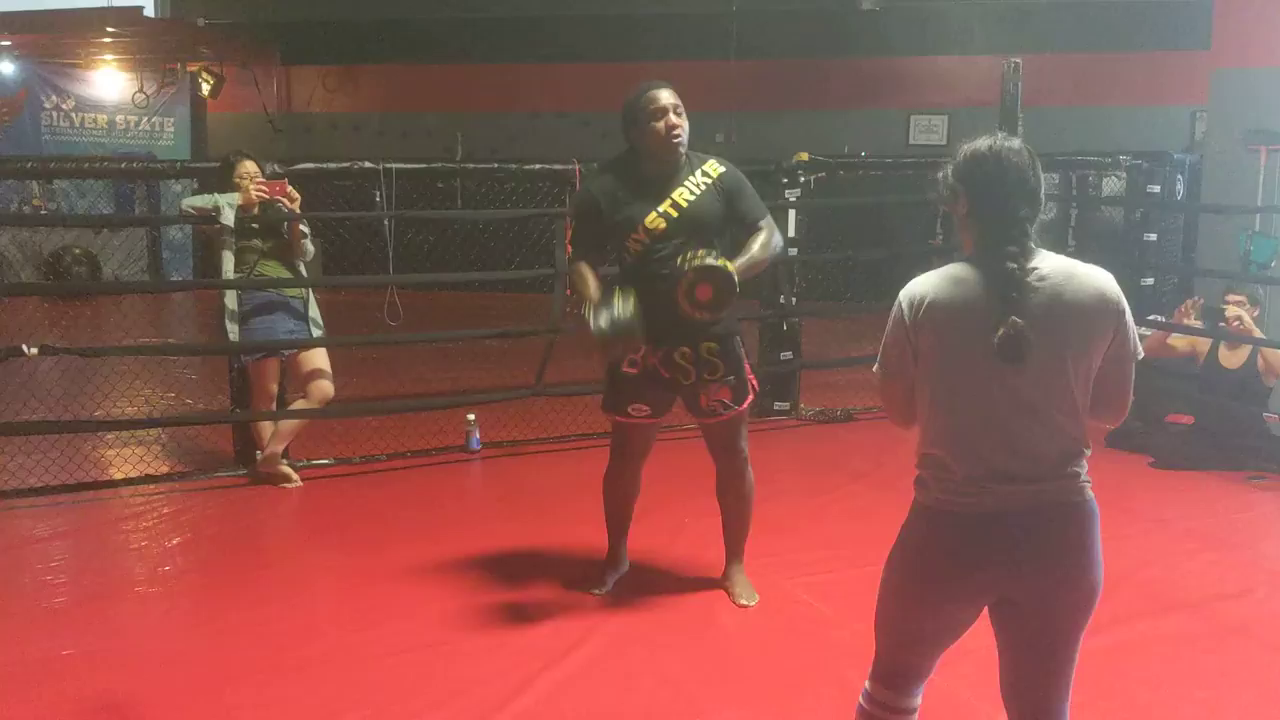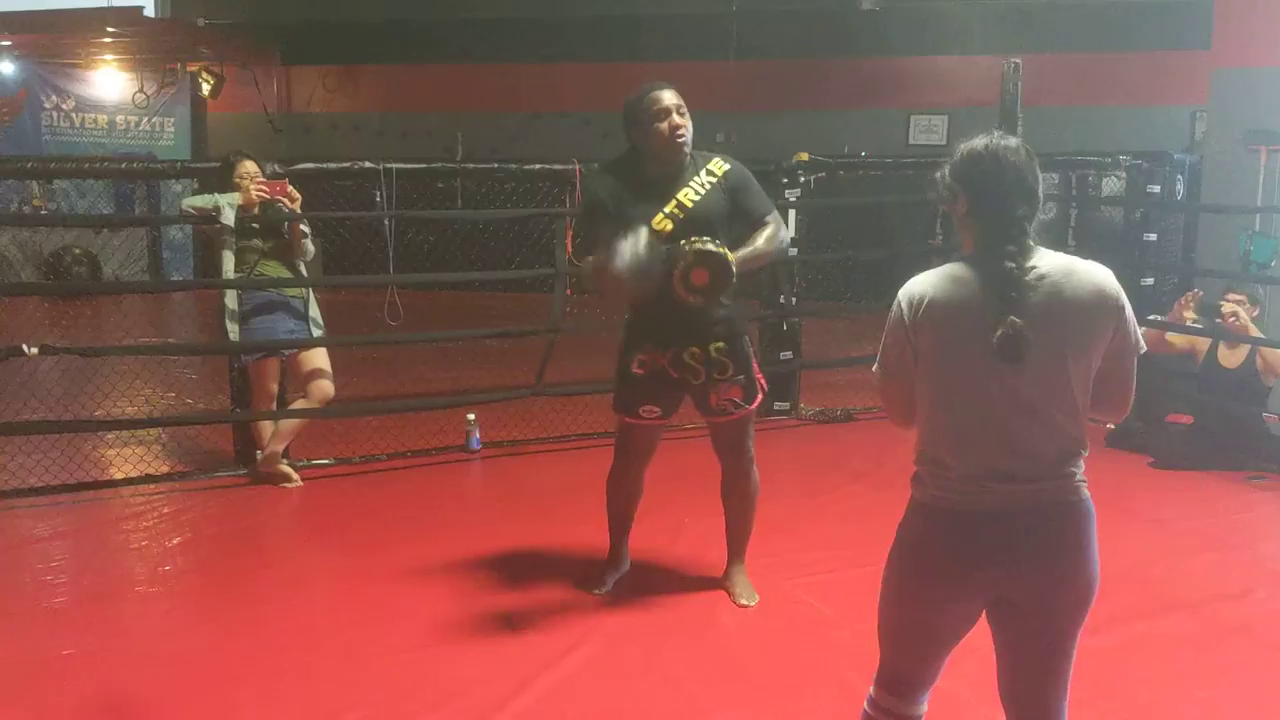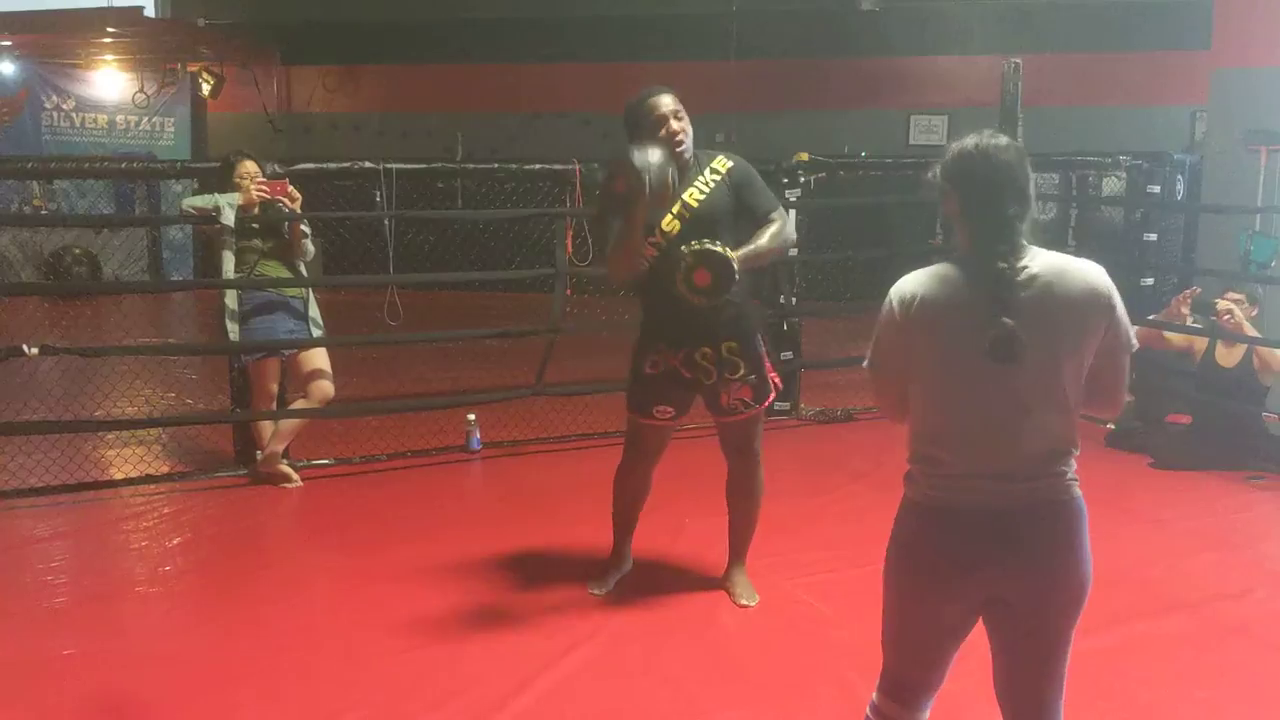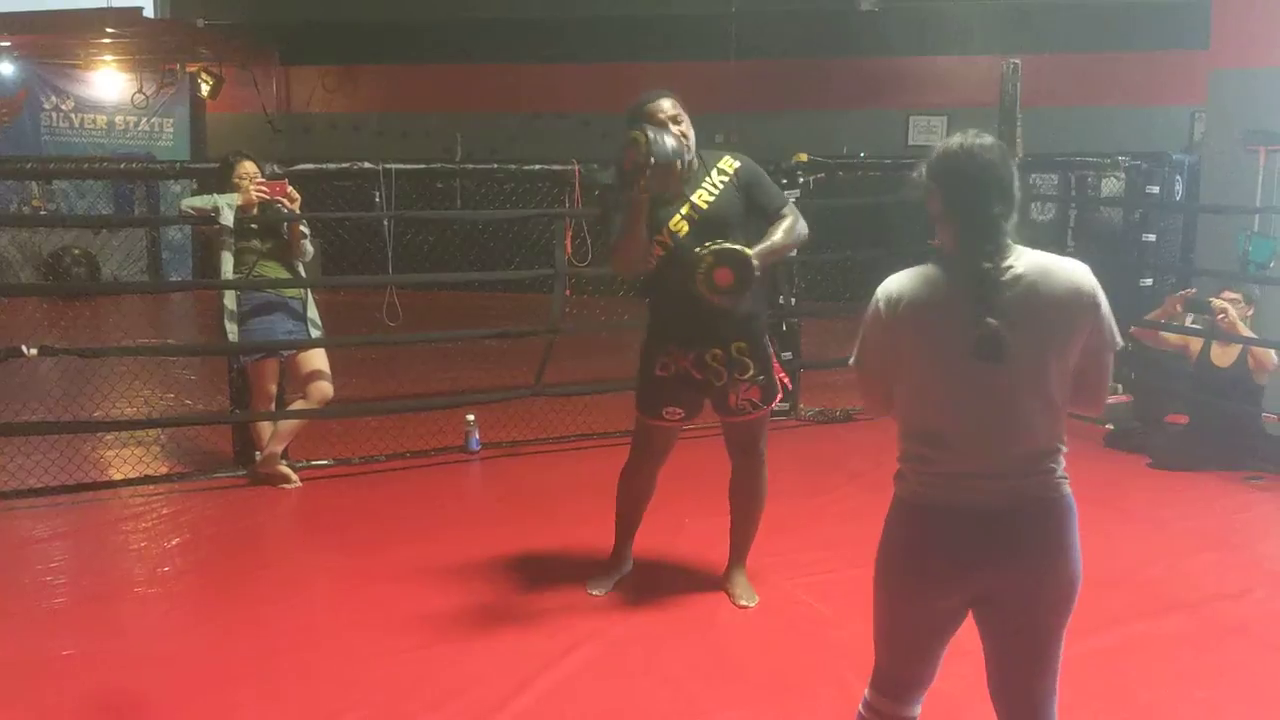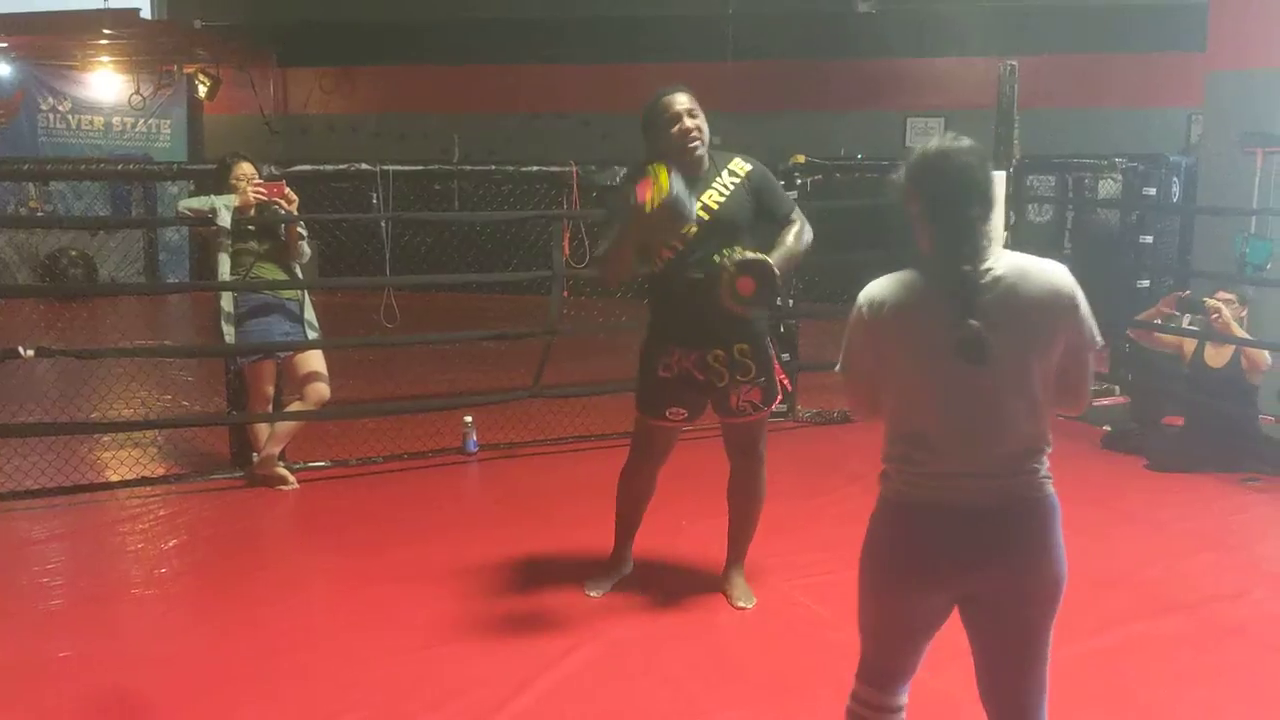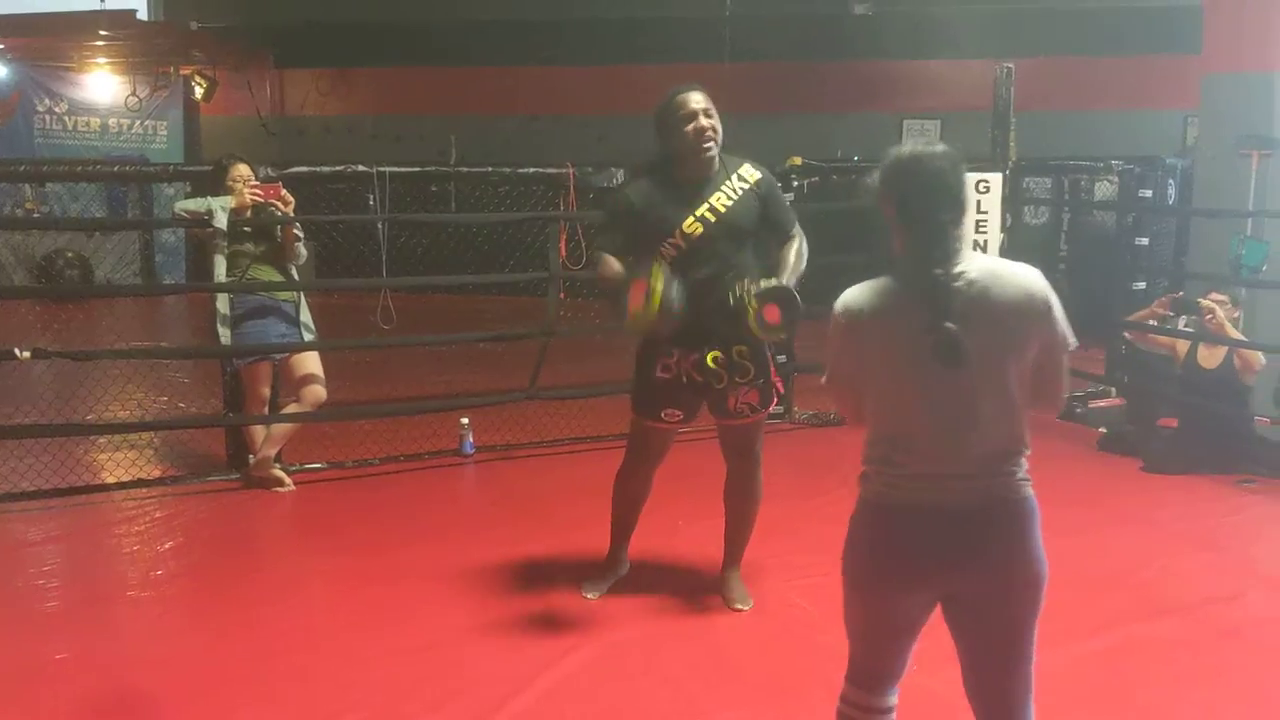
dt=0.1s
person 1, frame 1
left shoulder: (922, 297)
right shoulder: (1099, 292)
left elbow: (900, 411)
right elbow: (1112, 409)
left hip: (950, 529)
right hip: (1059, 531)
person 1, frame 2
left shoulder: (922, 296)
right shoulder: (1098, 289)
left elbow: (900, 410)
right elbow: (1114, 405)
left hip: (946, 528)
right hip: (1055, 530)
person 1, frame 3
left shoulder: (912, 296)
right shoulder: (1090, 286)
left elbow: (891, 405)
right elbow: (1109, 400)
left hip: (939, 527)
right hip: (1046, 529)
person 1, frame 4
left shoulder: (898, 296)
right shoulder: (1076, 285)
left elbow: (877, 401)
right elbow: (1092, 397)
left hip: (929, 525)
right hip: (1037, 526)
person 1, frame 5
left shoulder: (881, 301)
right shoulder: (1054, 285)
left elbow: (865, 404)
right elbow: (1074, 398)
left hip: (914, 527)
right hip: (1020, 526)
person 1, frame 6
left shoulder: (858, 308)
right shoulder: (1028, 289)
left elbow: (852, 409)
right elbow: (1050, 400)
left hip: (894, 527)
right hip: (999, 526)
person 2, frame 1
left shoulder: (719, 175)
right shoulder: (605, 189)
left elbow: (770, 238)
right elbow: (582, 260)
left wrist: (731, 273)
right wrist: (597, 308)
left hip: (711, 341)
right hip: (642, 345)
left knee: (732, 454)
right knee: (626, 453)
left ankle: (735, 565)
right ankle: (617, 555)
person 2, frame 2
left shoulder: (724, 173)
right shoulder: (610, 189)
left elbow: (776, 231)
right elbow: (598, 266)
left wrist: (733, 262)
right wrist: (614, 277)
left hip: (719, 340)
right hip: (650, 344)
left knee: (738, 453)
right knee: (630, 454)
left ankle: (736, 565)
right ankle: (617, 556)
person 2, frame 3
left shoulder: (729, 170)
right shoulder: (622, 193)
left elbow: (782, 229)
right elbow: (622, 272)
left wrist: (739, 258)
right wrist: (636, 211)
left hip: (733, 341)
right hip: (664, 345)
left knee: (744, 454)
right knee: (639, 454)
left ankle: (736, 566)
right ankle: (620, 556)
person 2, frame 4
left shoulder: (736, 171)
right shoulder: (634, 191)
left elbow: (795, 225)
right elbow: (627, 267)
left wrist: (754, 255)
right wrist: (642, 197)
left hip: (740, 341)
right hip: (672, 346)
left knee: (749, 454)
right knee: (646, 454)
left ankle: (737, 566)
right ankle: (621, 555)
person 2, frame 5
left shoulder: (746, 173)
left elbow: (798, 227)
right elbow: (610, 267)
left wrist: (772, 263)
right wrist: (638, 224)
left hip: (743, 344)
right hip: (673, 347)
left knee: (748, 455)
right knee: (646, 454)
left ankle: (734, 567)
right ankle: (620, 557)
person 2, frame 6
left shoulder: (752, 179)
right shoulder: (643, 193)
left elbow: (794, 238)
right elbow: (606, 258)
left wrist: (784, 283)
right wrist: (628, 282)
left hip: (740, 345)
right hip: (671, 349)
left knee: (744, 457)
right knee: (642, 456)
left ankle: (731, 569)
right ankle: (616, 558)
person 3, frame 1
left shoulder: (277, 214)
right shoulder: (226, 219)
left elbow: (305, 253)
right elbow: (187, 205)
left wrist: (295, 216)
right wrist: (238, 201)
left hip: (298, 308)
right hip: (259, 308)
left knee: (322, 390)
right knee: (266, 395)
left ankle: (270, 456)
right ankle: (271, 461)
person 3, frame 2
left shoulder: (278, 214)
right shoulder: (227, 219)
left elbow: (305, 253)
right elbow: (187, 205)
left wrist: (295, 216)
right wrist: (238, 201)
left hip: (298, 307)
right hip: (259, 307)
left knee: (322, 389)
right knee: (266, 394)
left ankle: (270, 456)
right ankle: (271, 460)
person 3, frame 3
left shoulder: (277, 214)
right shoulder: (226, 219)
left elbow: (305, 253)
right elbow: (187, 205)
left wrist: (296, 216)
right wrist: (238, 201)
left hip: (298, 308)
right hip: (260, 308)
left knee: (322, 389)
right knee: (266, 394)
left ankle: (270, 456)
right ankle: (271, 461)
person 3, frame 4
left shoulder: (277, 215)
right shoulder: (226, 220)
left elbow: (304, 254)
right elbow: (186, 206)
left wrist: (295, 217)
right wrist: (237, 202)
left hip: (297, 308)
right hip: (259, 309)
left knee: (321, 390)
right knee: (265, 395)
left ankle: (269, 457)
right ankle: (270, 461)
person 3, frame 5
left shoulder: (273, 216)
right shoulder: (223, 222)
left elbow: (301, 256)
right elbow: (184, 207)
left wrist: (292, 218)
right wrist: (236, 203)
left hip: (294, 311)
right hip: (255, 311)
left knee: (318, 392)
right knee: (262, 397)
left ankle: (266, 459)
right ankle: (267, 461)
person 3, frame 6
left shoulder: (269, 217)
right shoulder: (220, 223)
left elbow: (297, 258)
right elbow: (180, 208)
left wrist: (288, 219)
right wrist: (231, 204)
left hip: (290, 311)
right hip: (252, 312)
left knee: (315, 393)
right knee: (259, 398)
left ankle: (263, 460)
right ankle: (263, 463)
person 4, frame 1
left shoulder: (1264, 353)
right shoulder: (1203, 344)
right elbow: (1148, 349)
left wrist: (1252, 329)
right wrist: (1176, 324)
left hip: (1250, 443)
right hip: (1203, 437)
right knee: (1162, 450)
person 4, frame 2
left shoulder: (1263, 352)
right shoulder: (1203, 343)
right elbow: (1147, 344)
left wrist: (1248, 326)
right wrist: (1174, 318)
left hip: (1249, 443)
right hip: (1203, 437)
right knee: (1162, 450)
person 4, frame 3
left shoulder: (1259, 351)
right shoulder: (1201, 342)
right elbow: (1144, 339)
left wrist: (1242, 323)
right wrist: (1171, 314)
left hip: (1248, 443)
right hip: (1201, 437)
person 4, frame 4
left shoulder: (1254, 351)
right shoulder: (1197, 342)
right elbow: (1139, 333)
left wrist: (1235, 322)
right wrist: (1166, 312)
left hip: (1245, 442)
right hip: (1199, 437)
person 4, frame 5
left shoulder: (1246, 351)
right shoulder: (1190, 343)
left elbow: (1263, 364)
right elbow: (1135, 330)
left wrist: (1229, 322)
right wrist: (1158, 312)
left hip: (1242, 444)
right hip: (1195, 439)
right knee: (1158, 452)
person 4, frame 6
left shoulder: (1239, 352)
right shoulder: (1183, 344)
left elbow: (1257, 364)
right elbow: (1129, 330)
left wrist: (1223, 322)
right wrist: (1152, 312)
left hip: (1236, 444)
right hip: (1189, 440)
right knee: (1153, 454)
